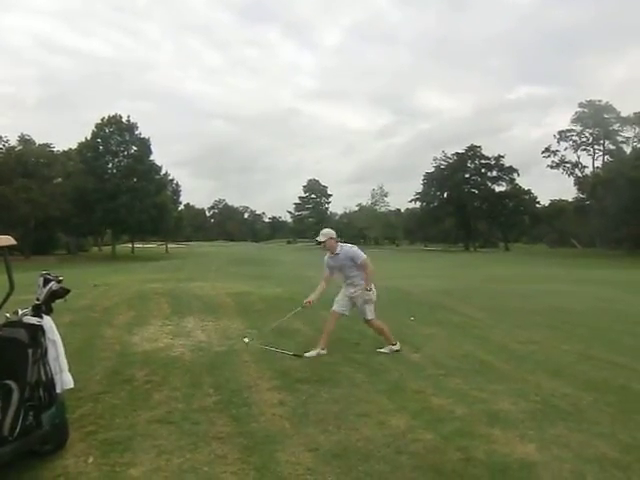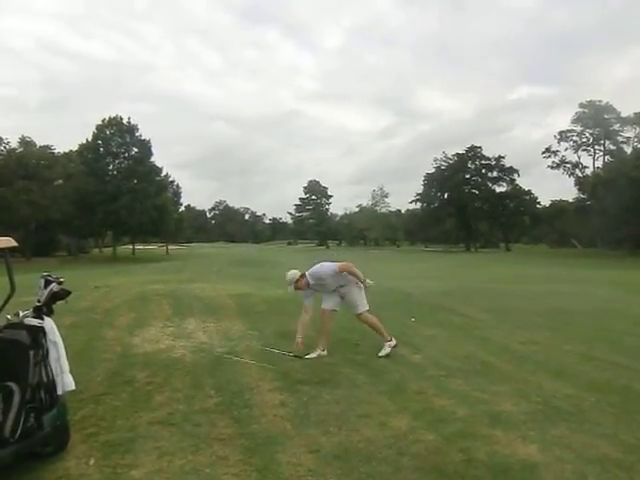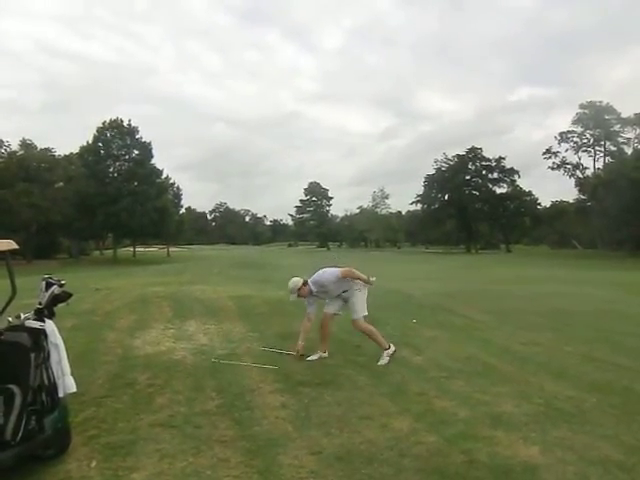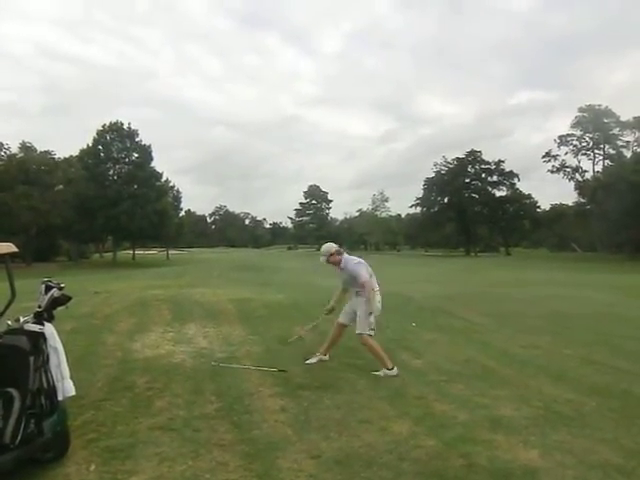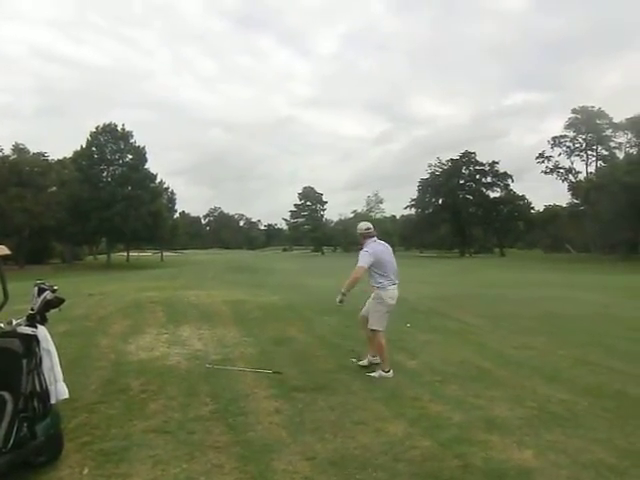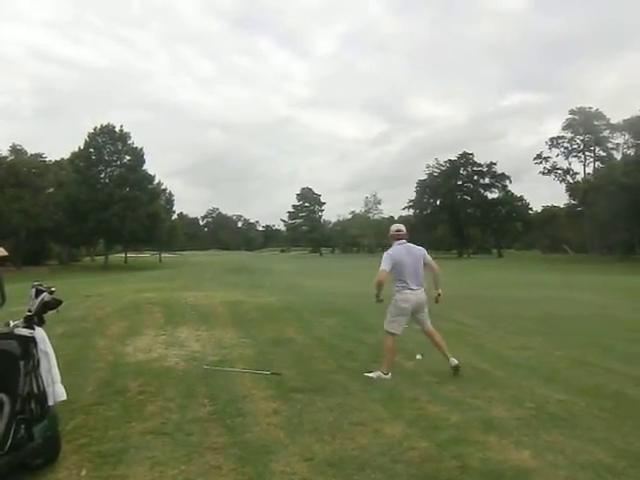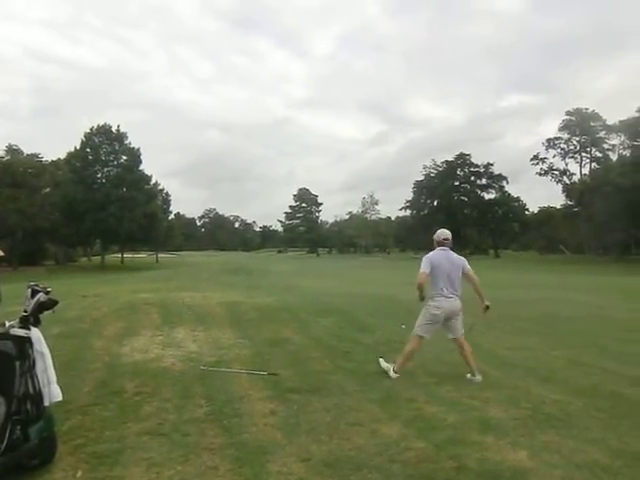
dt=0.3s
person 1, frame 1
left shoulder: (350, 250)
right shoulder: (328, 259)
left elbow: (368, 268)
right elbow: (324, 281)
left wrist: (367, 290)
right wrist: (312, 297)
left hip: (363, 288)
right hip: (348, 288)
left knee: (369, 320)
right knee: (333, 315)
left ankle: (393, 344)
right ankle: (320, 348)
person 1, frame 2
left shoulder: (320, 271)
right shoulder: (307, 288)
left elbow: (347, 265)
right elbow: (306, 313)
left wrist: (363, 280)
right wrist: (299, 337)
left hip: (350, 283)
left knee: (363, 315)
right knee: (324, 313)
left ankle: (388, 340)
right ankle: (321, 348)
person 1, frame 3
left shoulder: (323, 278)
right shoulder: (311, 294)
left elbow: (349, 271)
right elbow: (308, 320)
left wrist: (367, 280)
right wrist: (300, 342)
left hip: (355, 288)
left knee: (358, 323)
right knee: (325, 318)
left ankle: (387, 348)
right ankle: (323, 351)
person 1, frame 4
left shoulder: (354, 264)
right shoulder: (343, 266)
left elbow: (369, 286)
right elbow: (345, 287)
left wrist: (371, 311)
right wrist: (333, 304)
left hip: (369, 298)
right hip: (357, 297)
left knee: (364, 337)
right knee: (340, 325)
left ankle: (389, 367)
right ankle: (323, 353)
person 1, frame 5
left shoulder: (367, 251)
right shoulder: (385, 246)
left elbow: (356, 275)
left wrist: (342, 293)
left hip: (383, 294)
right hip: (390, 290)
left knee: (376, 330)
right knee: (364, 318)
left ankle: (385, 369)
right ankle: (373, 356)
person 1, frame 6
left shoulder: (390, 254)
right shoulder: (419, 250)
left elbow: (380, 279)
right elbow: (435, 269)
left wrist: (377, 294)
right wrist: (438, 290)
left hip: (403, 297)
right hip: (420, 295)
left knee: (389, 333)
right knee: (428, 329)
left ankle: (384, 371)
right ankle: (451, 360)
person 1, frame 7
left shoulder: (430, 257)
right shoulder: (460, 259)
left elbow: (420, 281)
right elbow: (474, 280)
left wrist: (420, 293)
right wrist: (484, 300)
left hip: (436, 304)
right hip: (454, 304)
left knee: (416, 337)
right knee: (459, 339)
left ankle: (394, 369)
right ankle: (475, 373)
